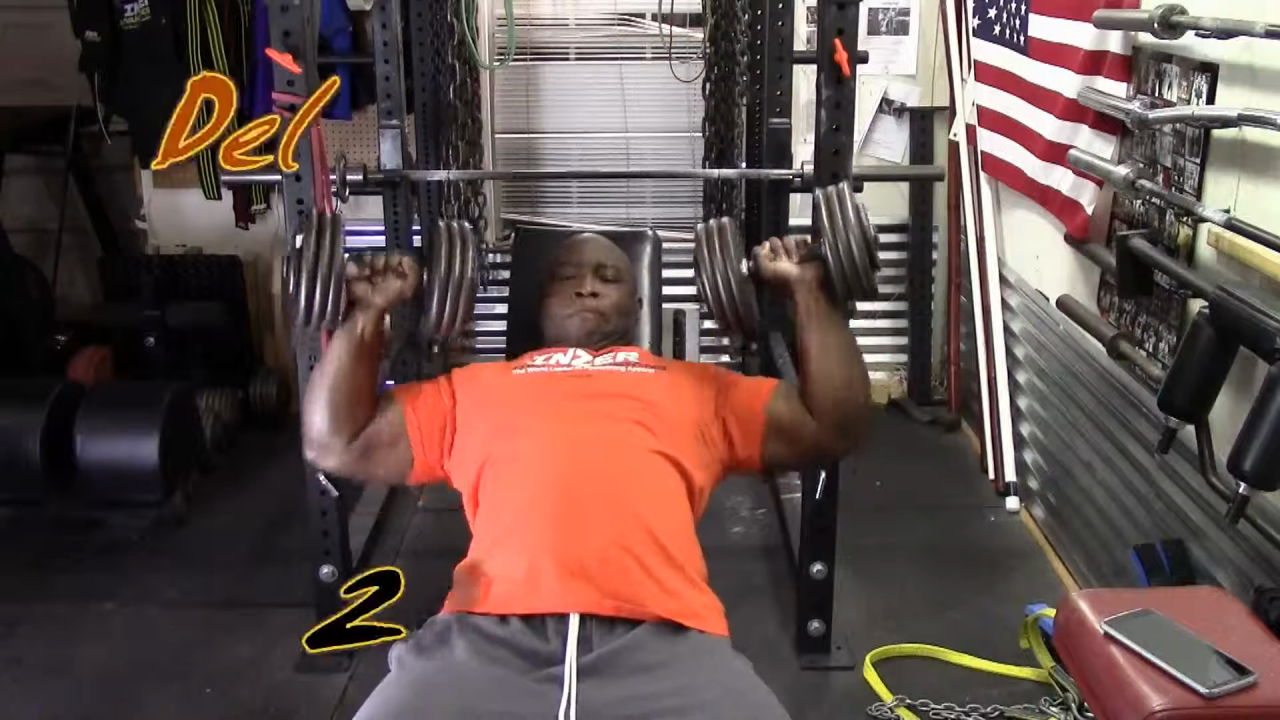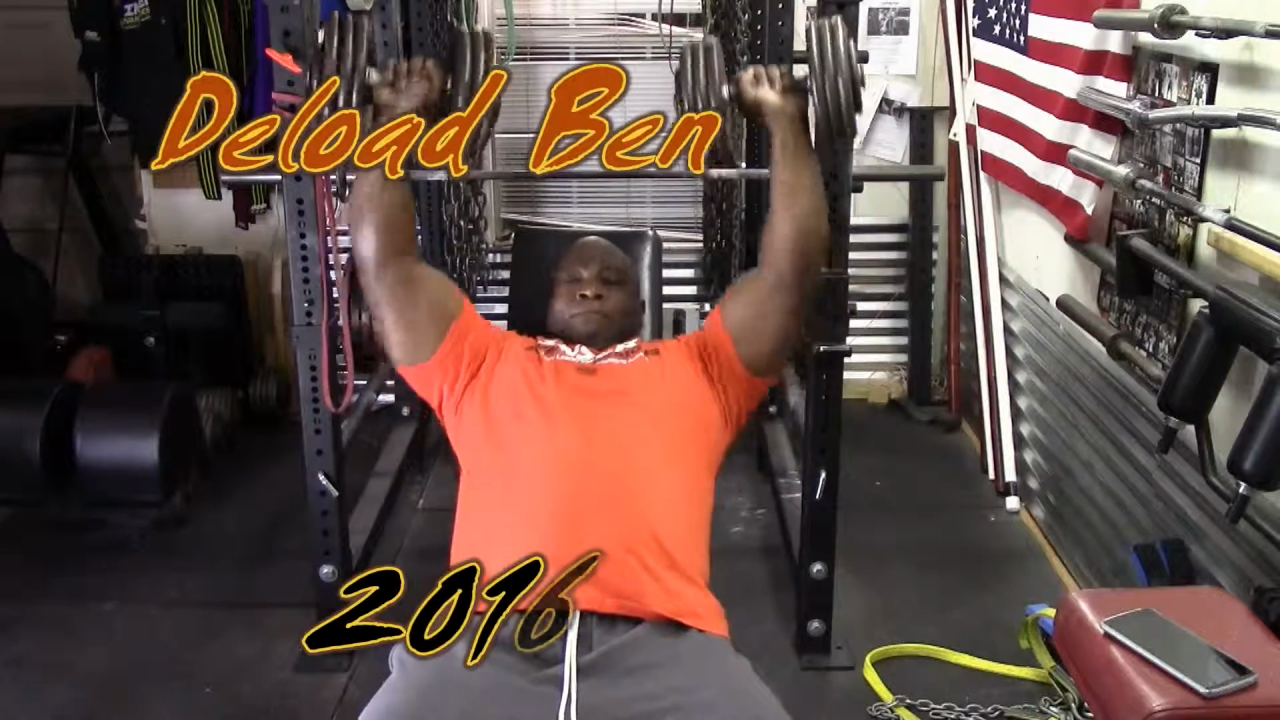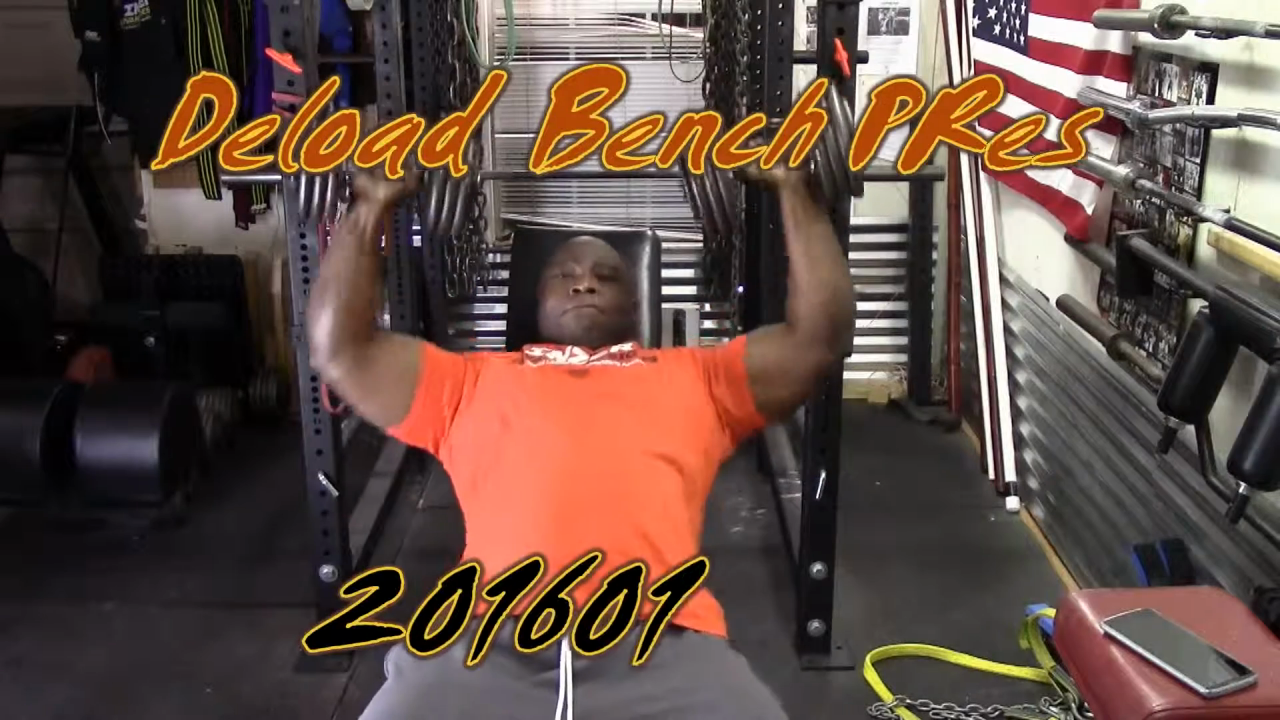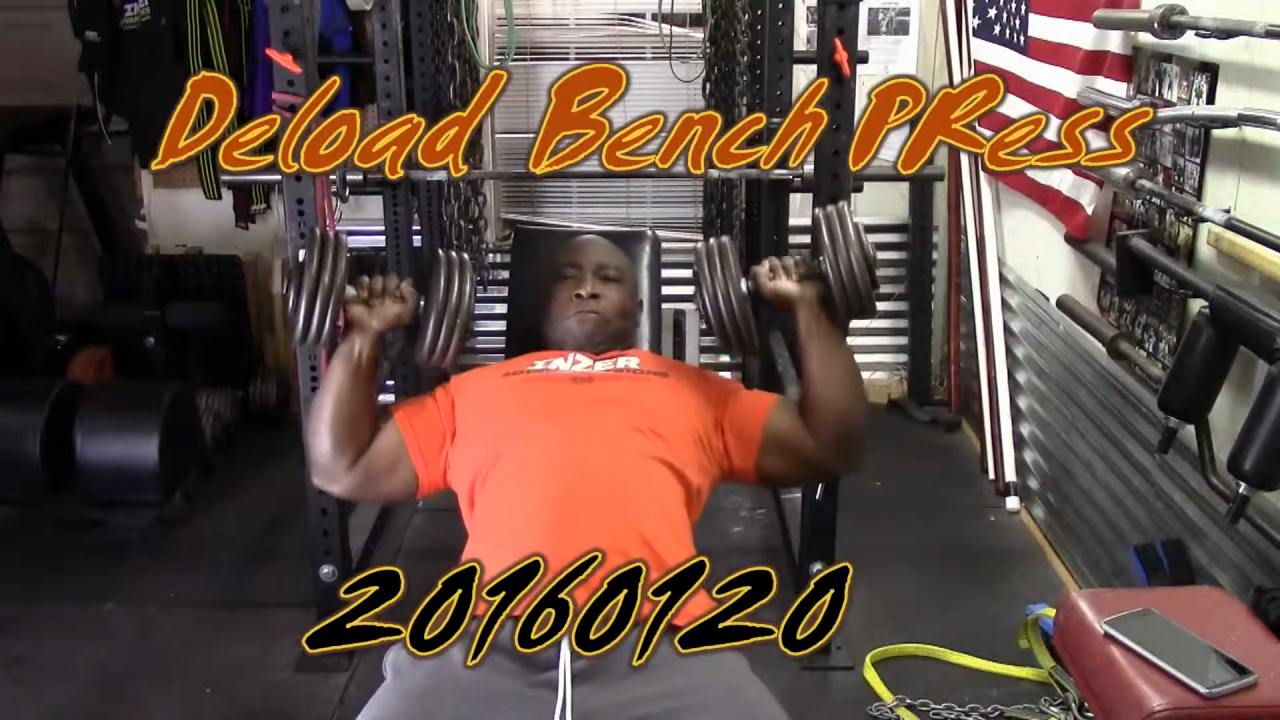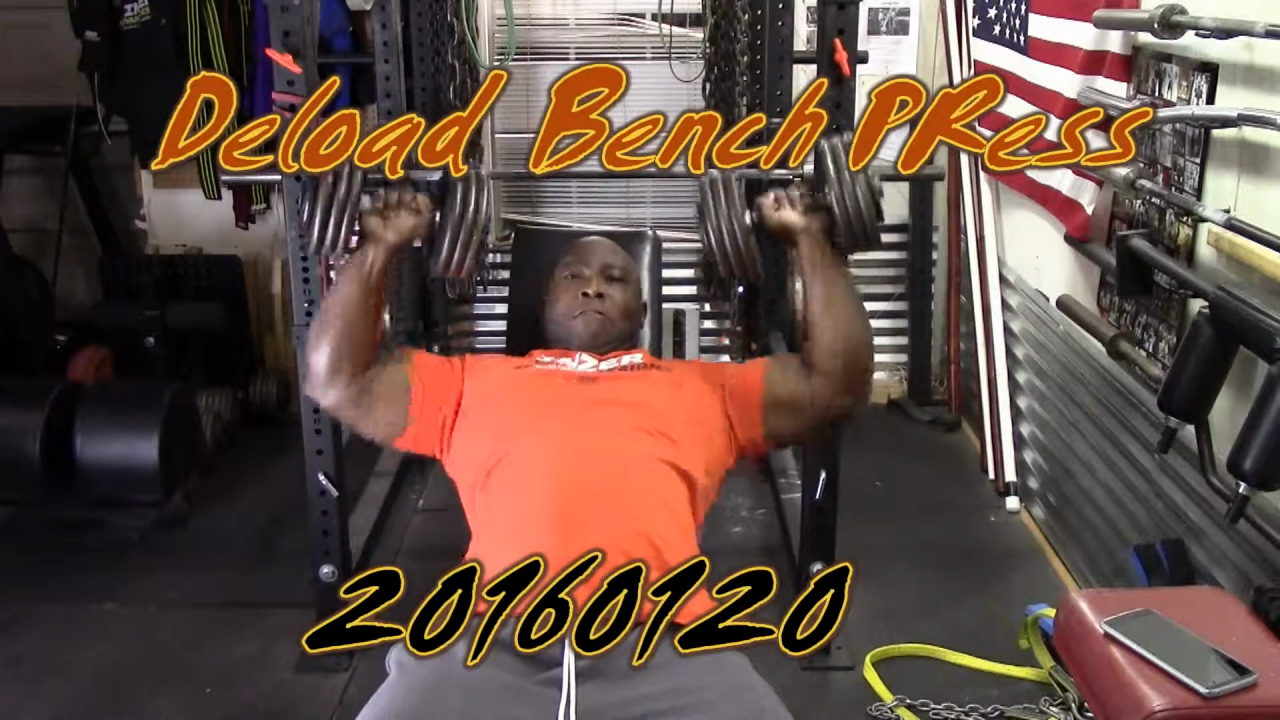
dt=0.4s
person 1, frame 1
left shoulder: (697, 389)
right shoulder: (473, 388)
left elbow: (834, 425)
right elbow: (335, 443)
left wrist: (808, 288)
right wrist: (366, 314)
left hip: (658, 638)
right hip: (492, 634)
person 1, frame 2
left shoulder: (697, 372)
right shoulder: (485, 368)
left elbow: (789, 267)
right elbow: (388, 261)
left wrist: (784, 120)
right wrist: (393, 119)
left hip: (659, 636)
right hip: (491, 634)
person 1, frame 3
left shoulder: (694, 377)
right shoulder: (475, 381)
left elbow: (820, 336)
right elbow: (340, 349)
left wrist: (791, 193)
right wrist: (369, 208)
left hip: (659, 641)
right hip: (490, 639)
person 1, frame 4
left shoulder: (694, 389)
right shoulder: (476, 389)
left elbow: (831, 448)
right elbow: (342, 469)
left wrist: (808, 307)
right wrist: (365, 336)
left hip: (657, 645)
right hip: (490, 640)
person 1, frame 5
left shoulder: (702, 389)
right shoulder: (476, 384)
left elbow: (837, 381)
right elbow: (336, 380)
left wrist: (811, 241)
right wrist: (377, 248)
left hip: (659, 641)
right hip: (496, 638)
